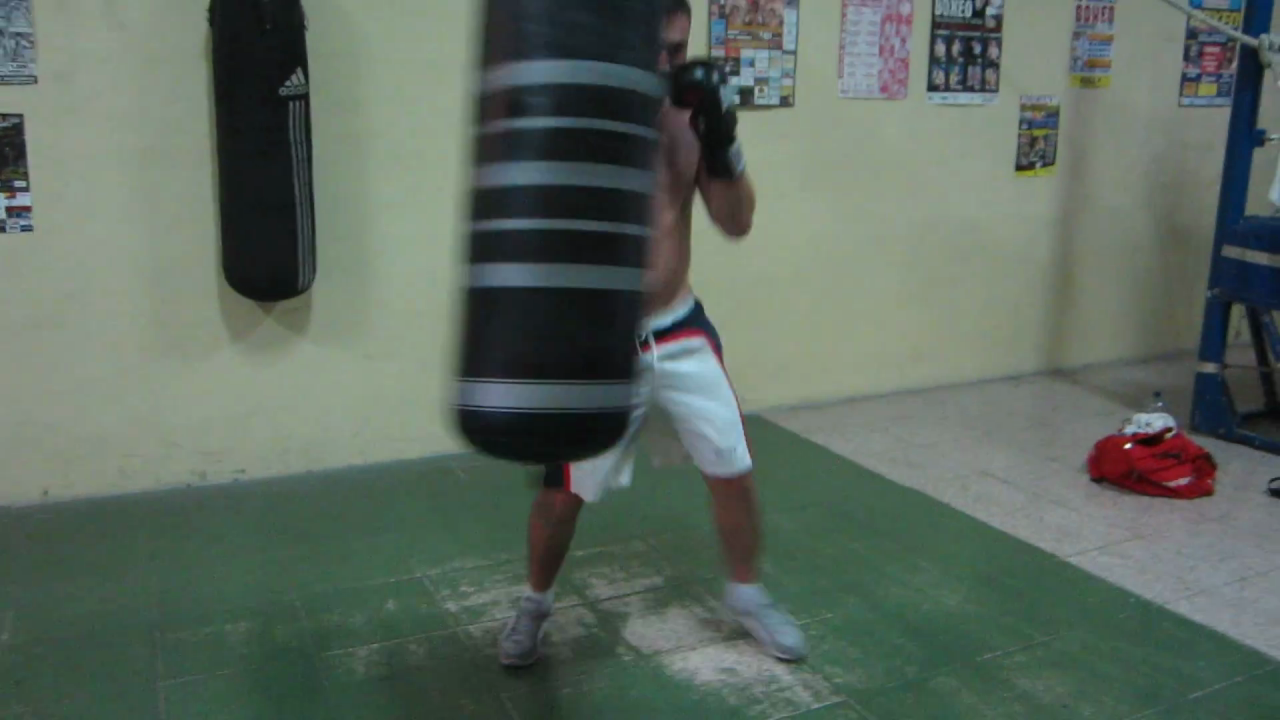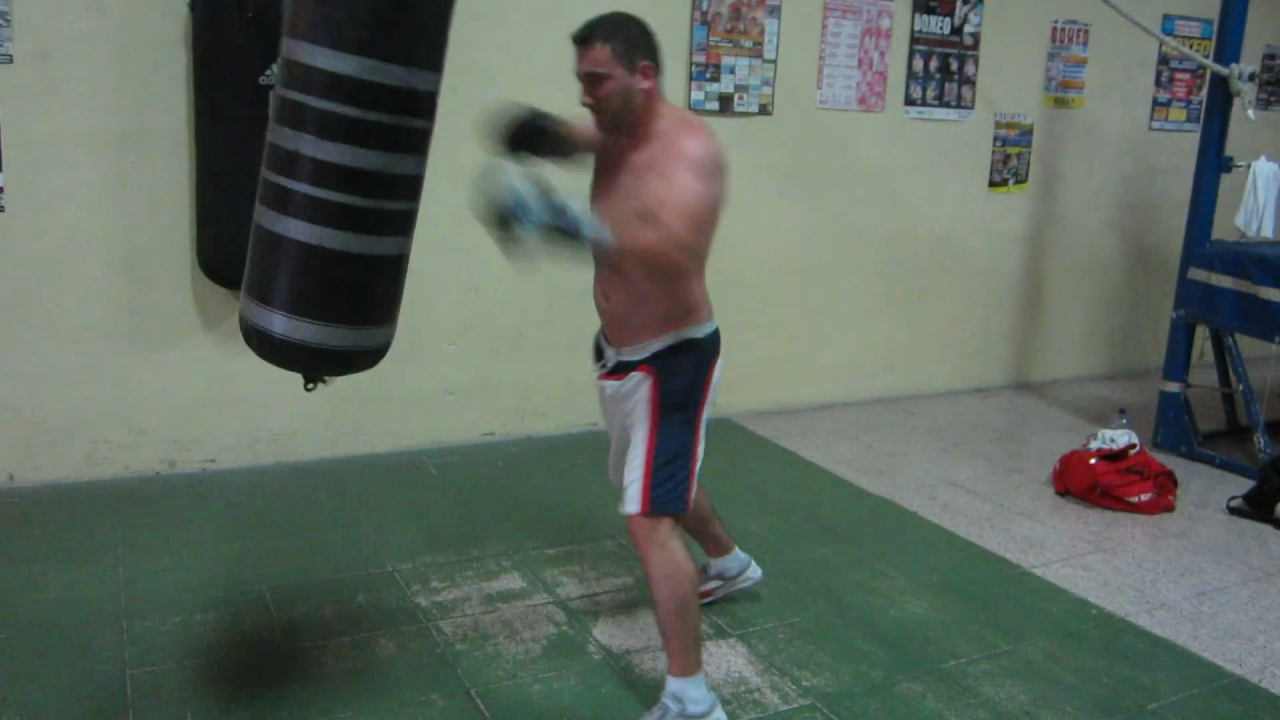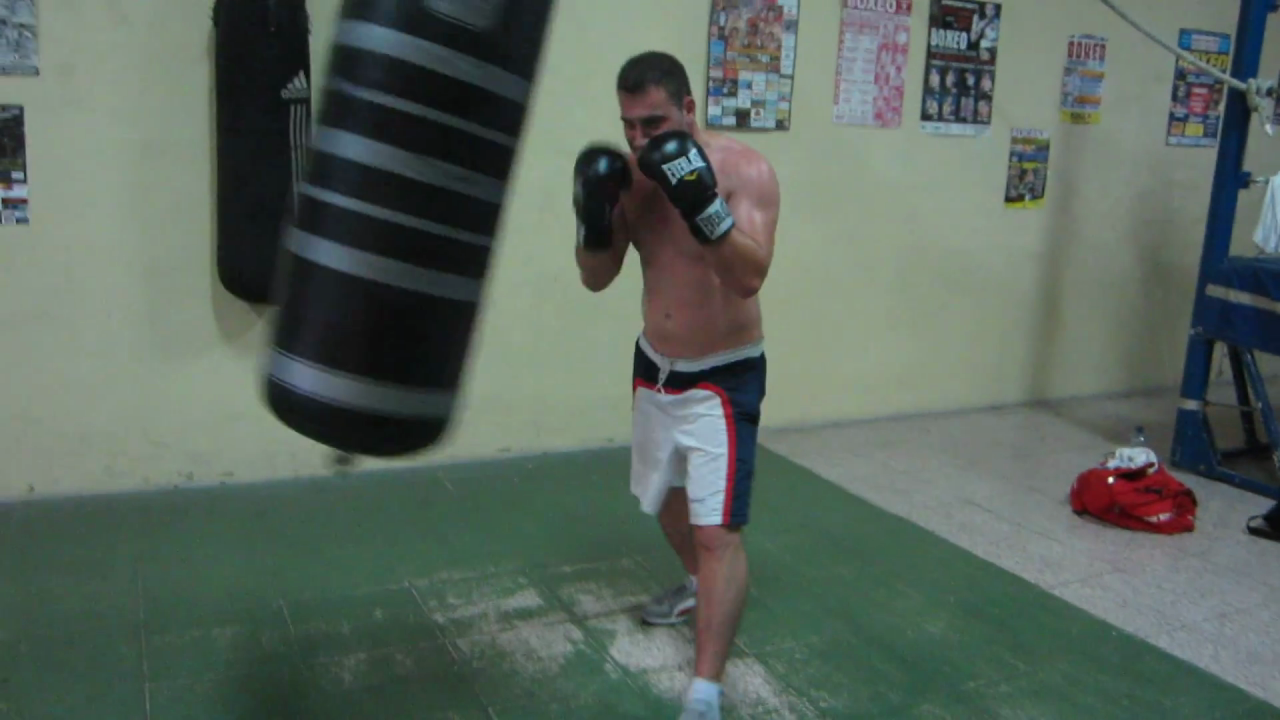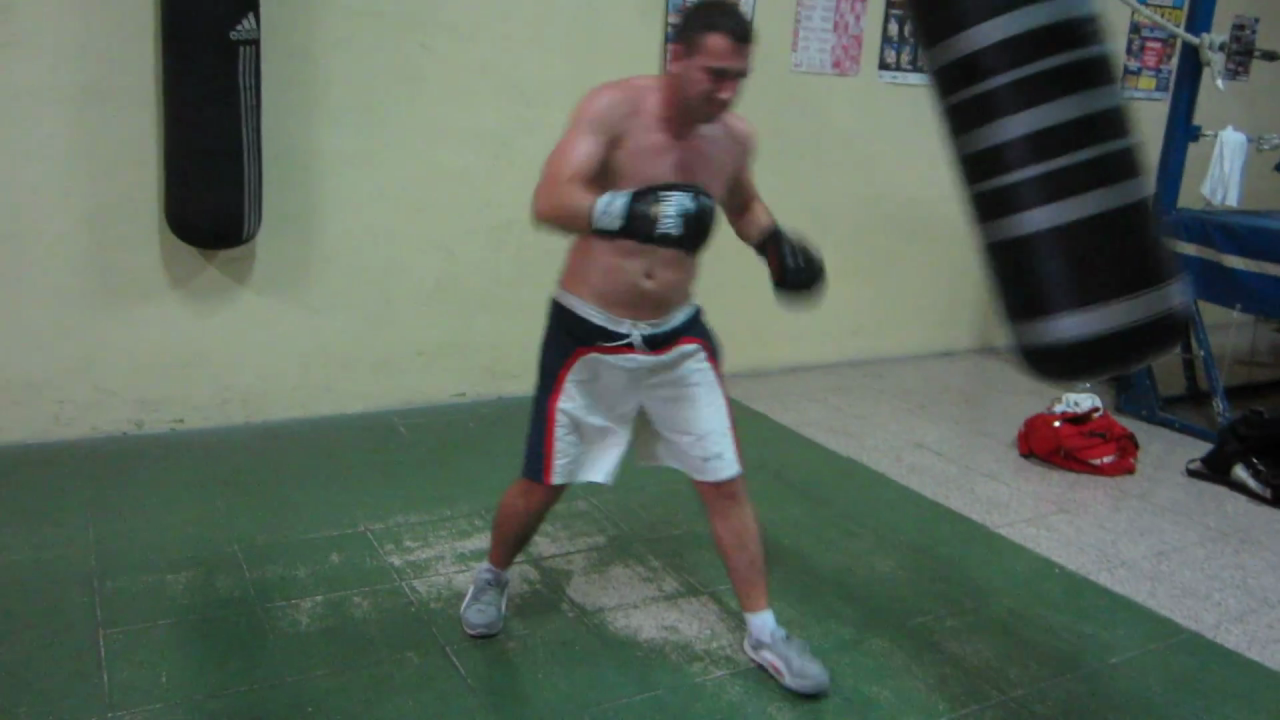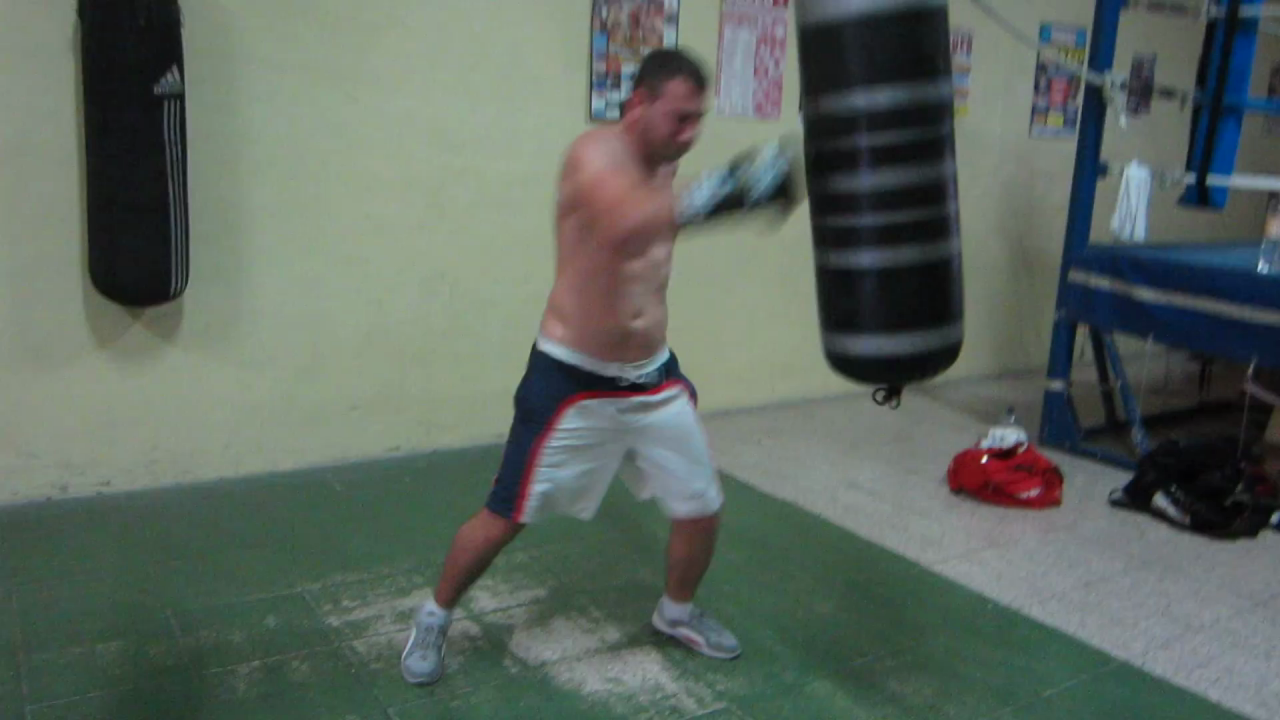
dt=1s
person 1, frame 1
left shoulder: (691, 115)
left elbow: (737, 226)
left wrist: (721, 139)
left hip: (677, 327)
left knee: (733, 474)
right knee: (564, 490)
left ankle: (749, 595)
right ankle: (535, 601)
person 1, frame 2
left shoulder: (690, 144)
right shoulder: (615, 130)
left elbow: (668, 249)
left wrist: (569, 225)
right wrist: (543, 127)
left hip: (669, 355)
right hip: (619, 350)
left knee: (649, 521)
right knee: (659, 477)
right ankle: (730, 564)
person 1, frame 3
left shoulder: (746, 170)
right shoulder: (625, 172)
left elbow: (749, 278)
right elbow: (596, 277)
left wrist: (702, 201)
right wrist: (593, 215)
left hip: (724, 377)
right hip: (654, 366)
left knee: (718, 533)
right knee: (664, 499)
right ankle: (699, 585)
person 1, frame 4
left shoulder: (732, 138)
right shoulder: (613, 107)
left elbow: (744, 209)
right elbow: (549, 202)
left wrist: (778, 246)
right wrist: (634, 216)
left hip: (676, 337)
right hip: (587, 333)
left knee: (723, 484)
right knee: (542, 485)
left ankle: (763, 630)
right ankle: (493, 577)
person 1, frame 5
left shoulder: (652, 163)
right shoulder: (597, 153)
right elbow: (627, 227)
right wrist: (725, 191)
left hip: (654, 380)
right hip: (571, 379)
left knee: (702, 512)
right knee: (505, 518)
left ankle: (677, 610)
right ankle: (434, 615)
